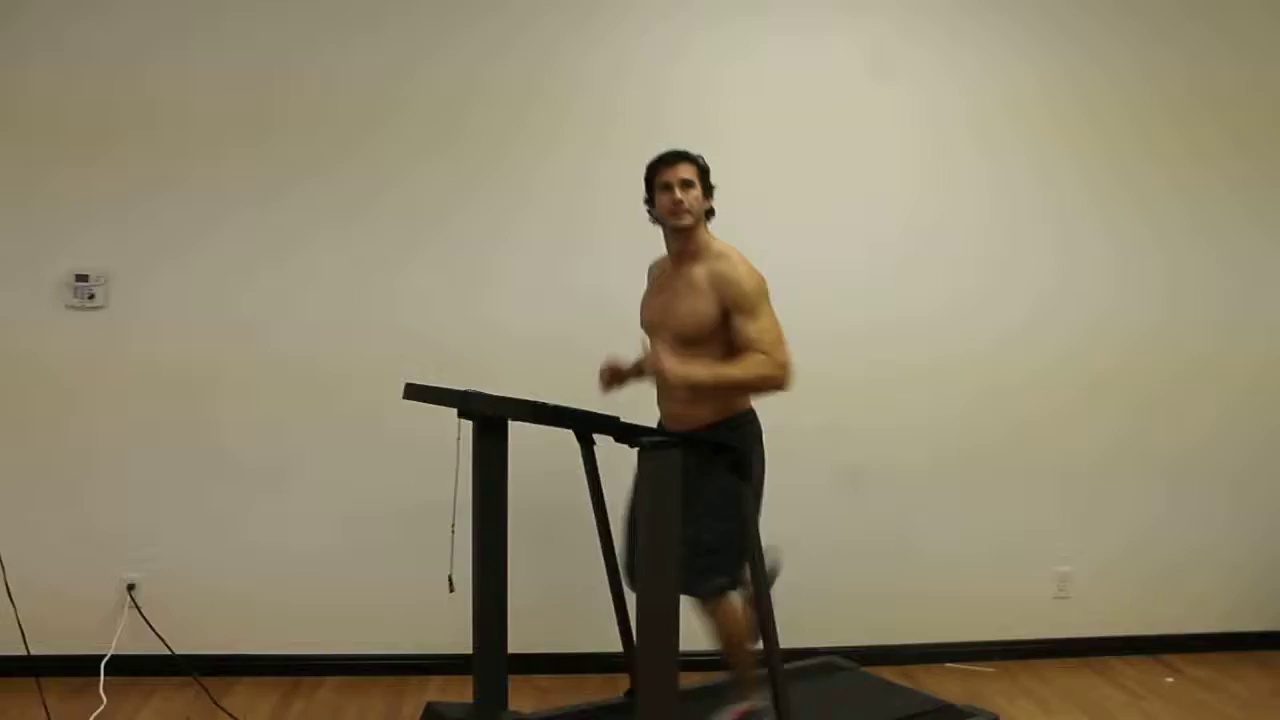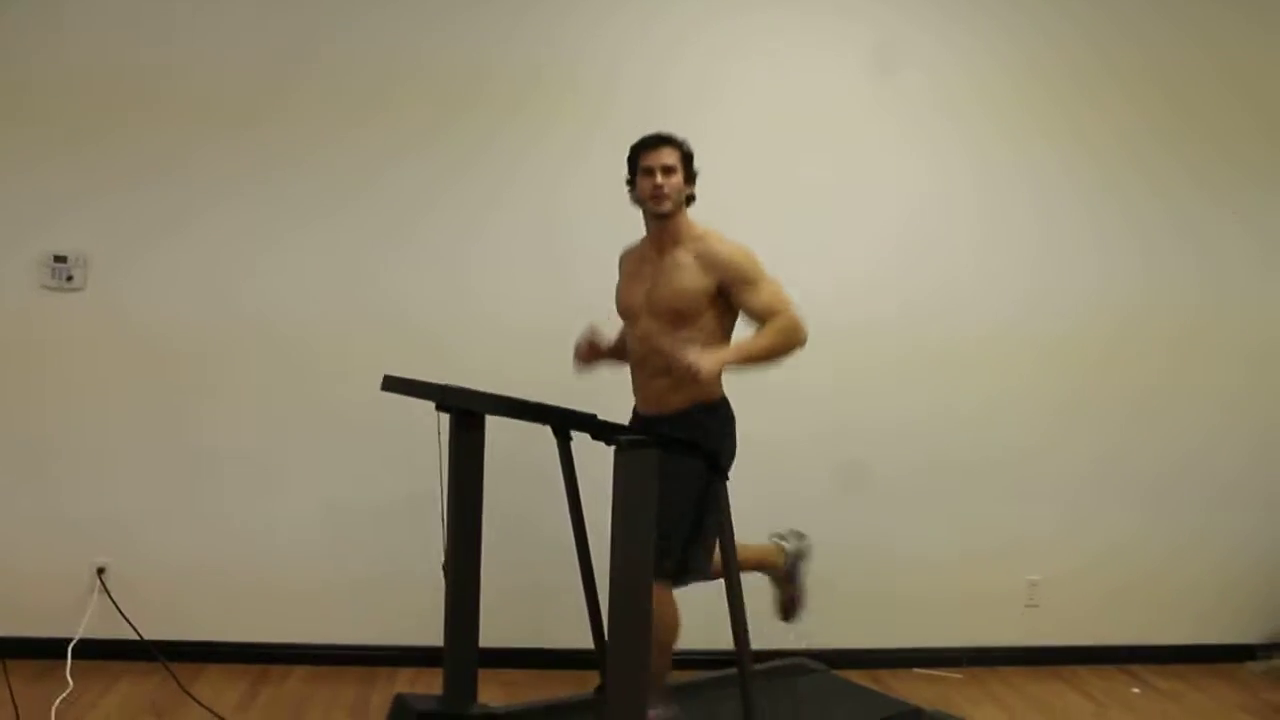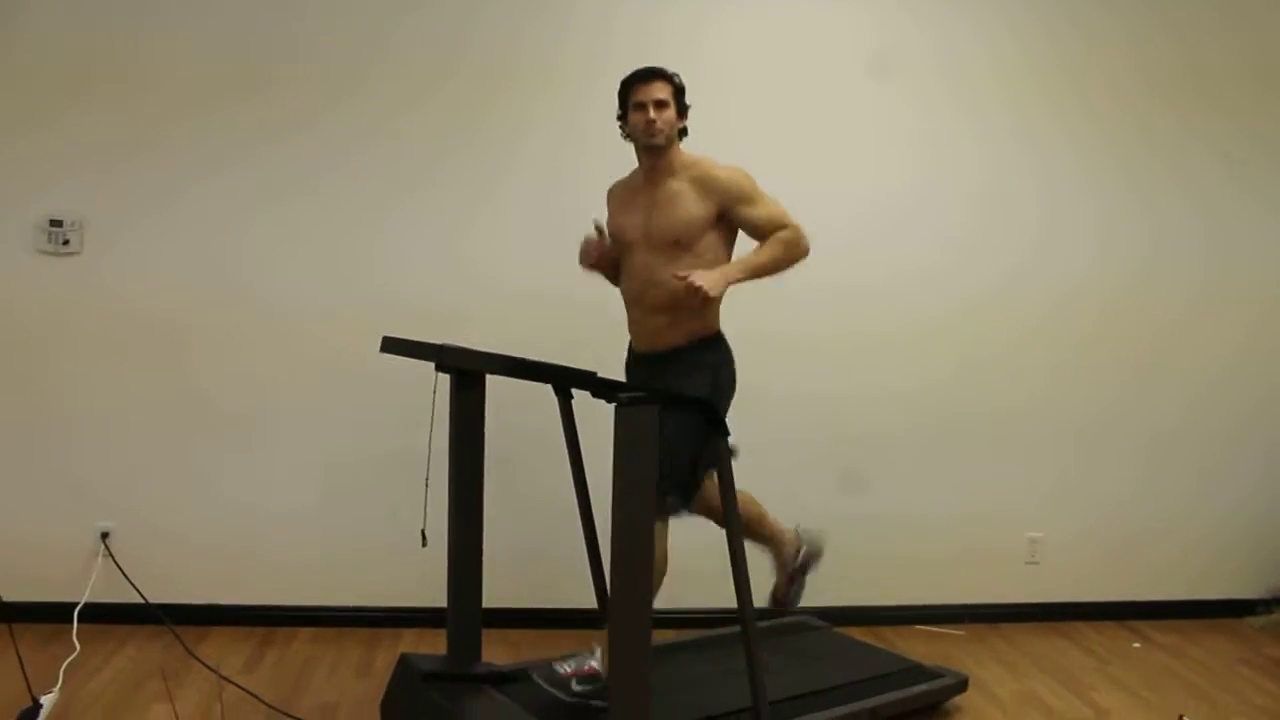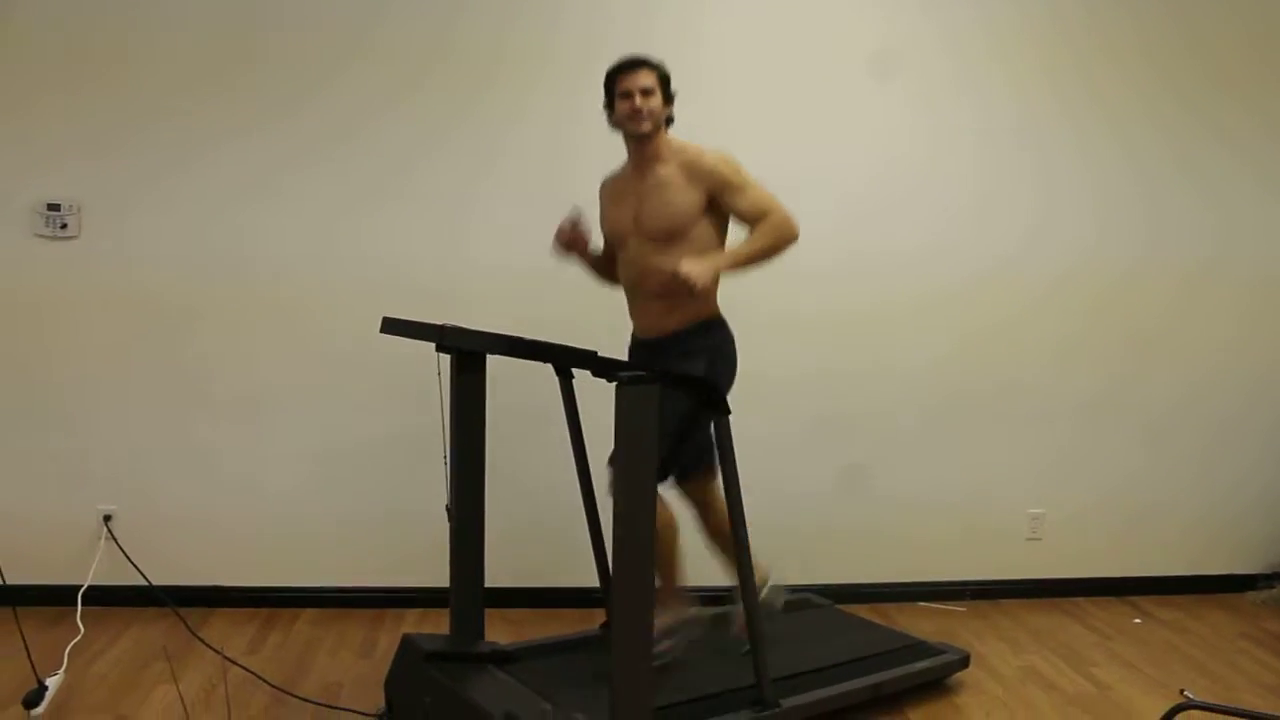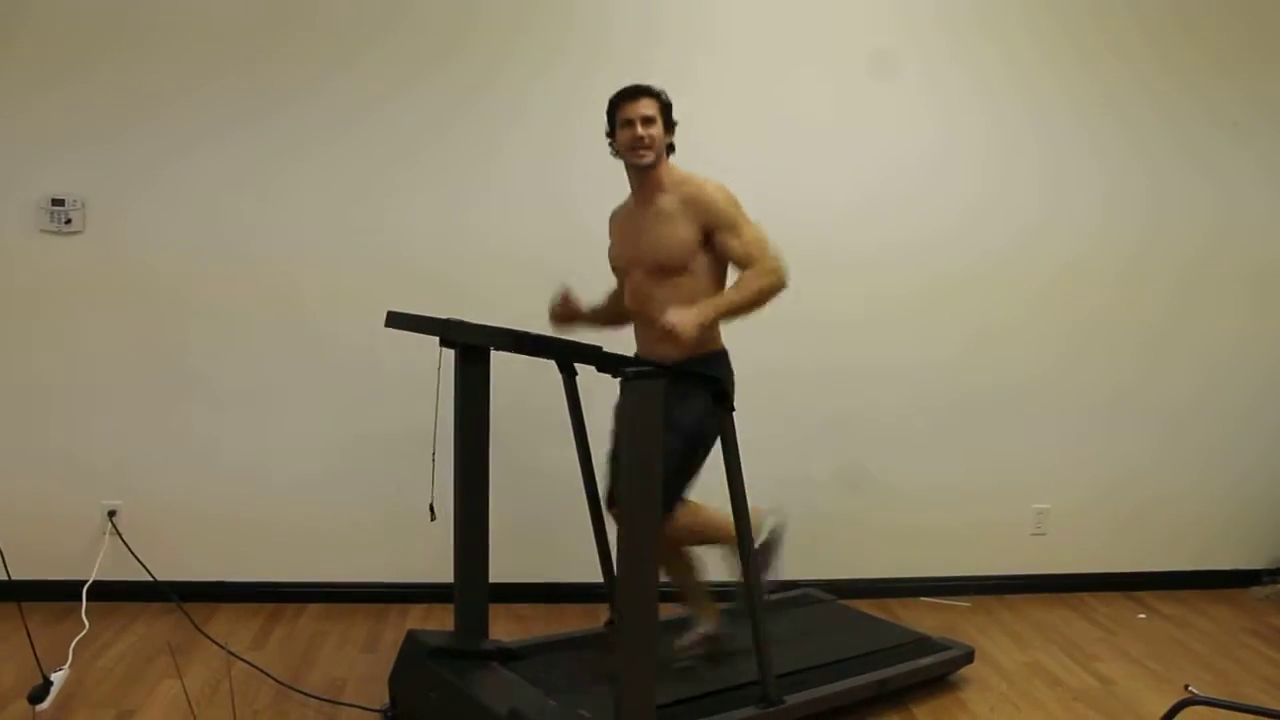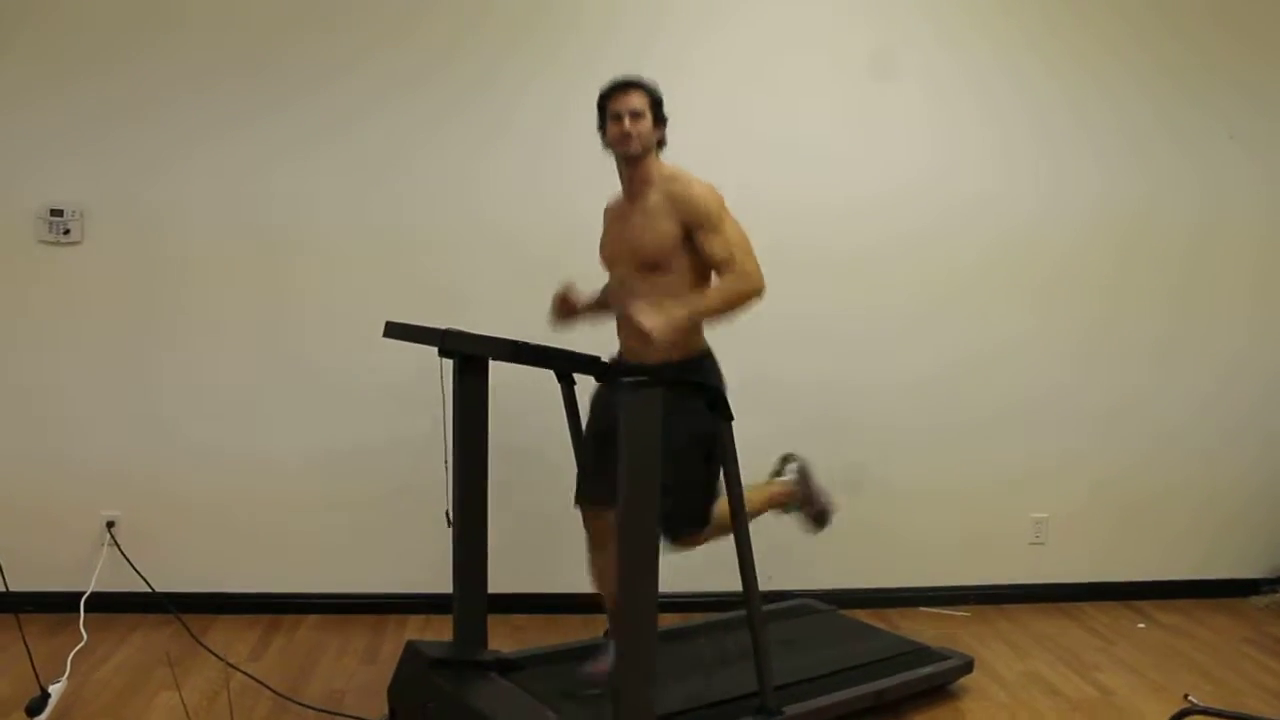
dt=0.7s
person 1, frame 1
left shoulder: (733, 276)
right shoulder: (658, 272)
left elbow: (776, 369)
left wrist: (688, 374)
right wrist: (633, 369)
left hip: (726, 445)
right hip: (669, 438)
left knee: (710, 590)
right ankle: (746, 573)
person 1, frame 2
left shoulder: (718, 254)
right shoulder: (630, 259)
left elbow: (790, 329)
left wrist: (721, 357)
right wrist: (601, 348)
left hip: (699, 427)
right hip: (645, 424)
left knee: (650, 574)
right knee: (684, 558)
right ankle: (778, 553)
person 1, frame 3
left shoulder: (716, 181)
right shoulder: (618, 194)
left elbow: (793, 239)
left wrist: (724, 273)
right wrist: (598, 260)
left hip: (698, 366)
right hip: (643, 365)
right knee: (690, 489)
left ankle: (613, 657)
right ankle: (792, 550)
person 1, frame 4
left shoulder: (704, 167)
right shoulder: (612, 187)
left elbow: (782, 226)
left wrist: (714, 263)
right wrist: (582, 250)
left hip: (699, 348)
right hip: (647, 350)
right knee: (696, 483)
left ankle: (669, 610)
right ankle: (754, 586)
person 1, frame 5
left shoulder: (703, 199)
right shoulder: (620, 219)
left elbow: (771, 273)
left wrist: (702, 315)
right wrist: (584, 314)
left hip: (698, 377)
right knee: (652, 514)
left ankle: (750, 529)
right ankle: (708, 616)
person 1, frame 6
left shoulder: (691, 197)
right shoulder: (616, 211)
left elbow: (748, 278)
left wrist: (672, 316)
right wrist: (591, 303)
left hip: (686, 380)
right hip: (626, 377)
left knee: (686, 529)
right knee: (598, 517)
left ankle: (786, 485)
